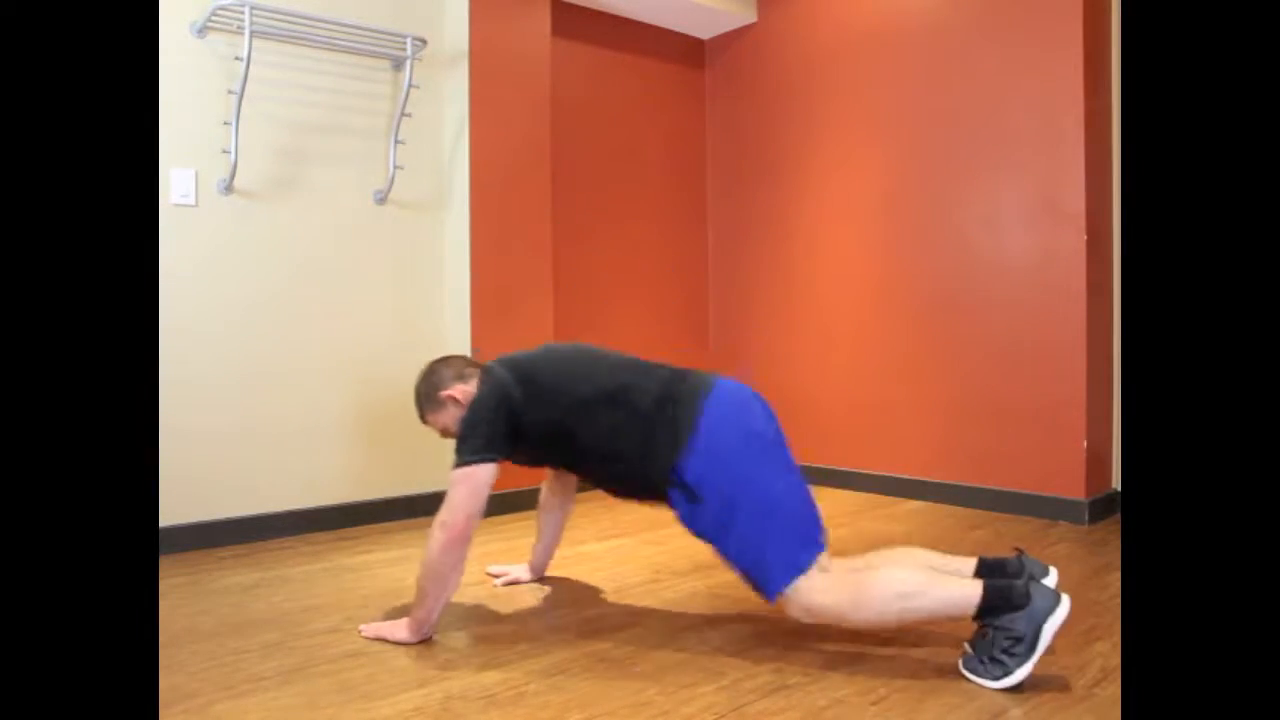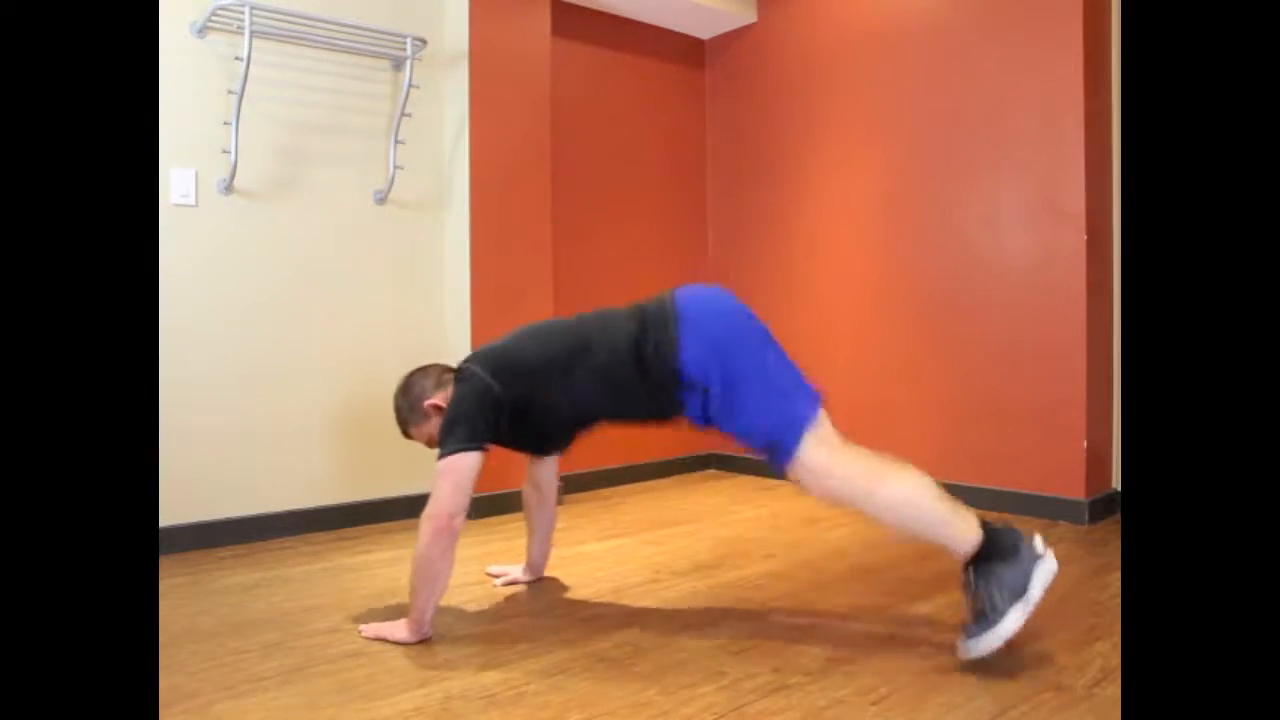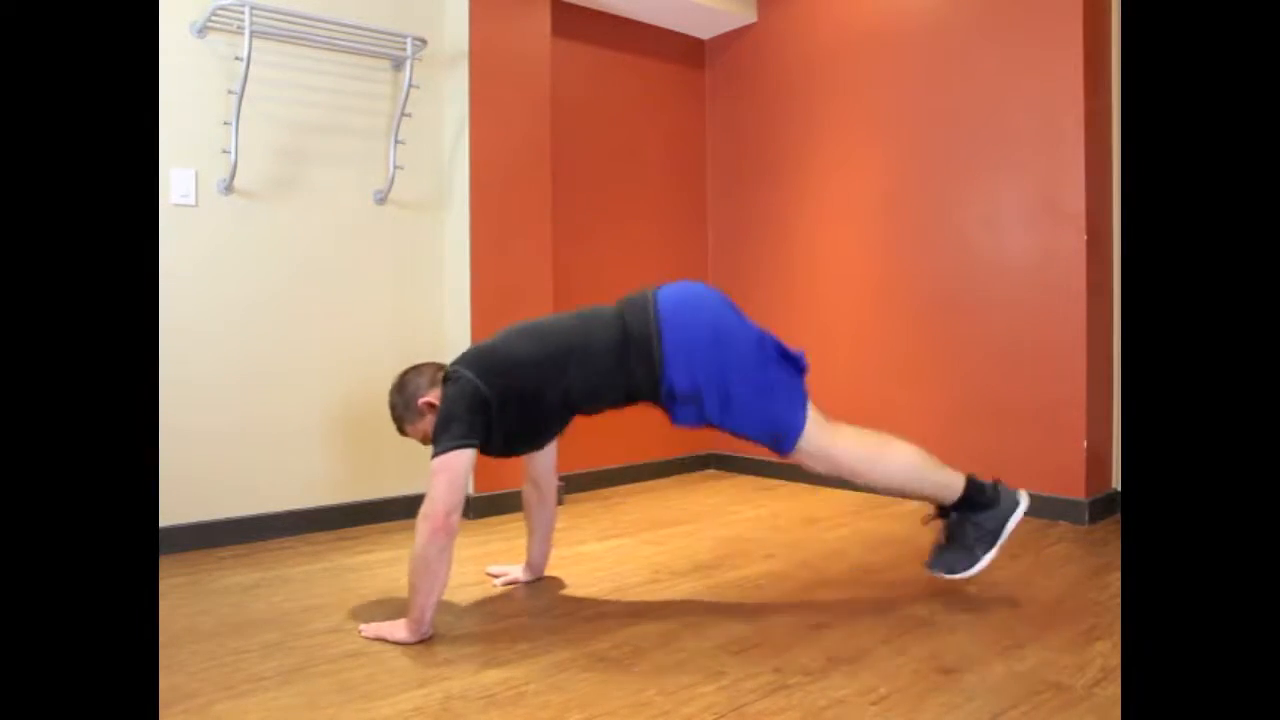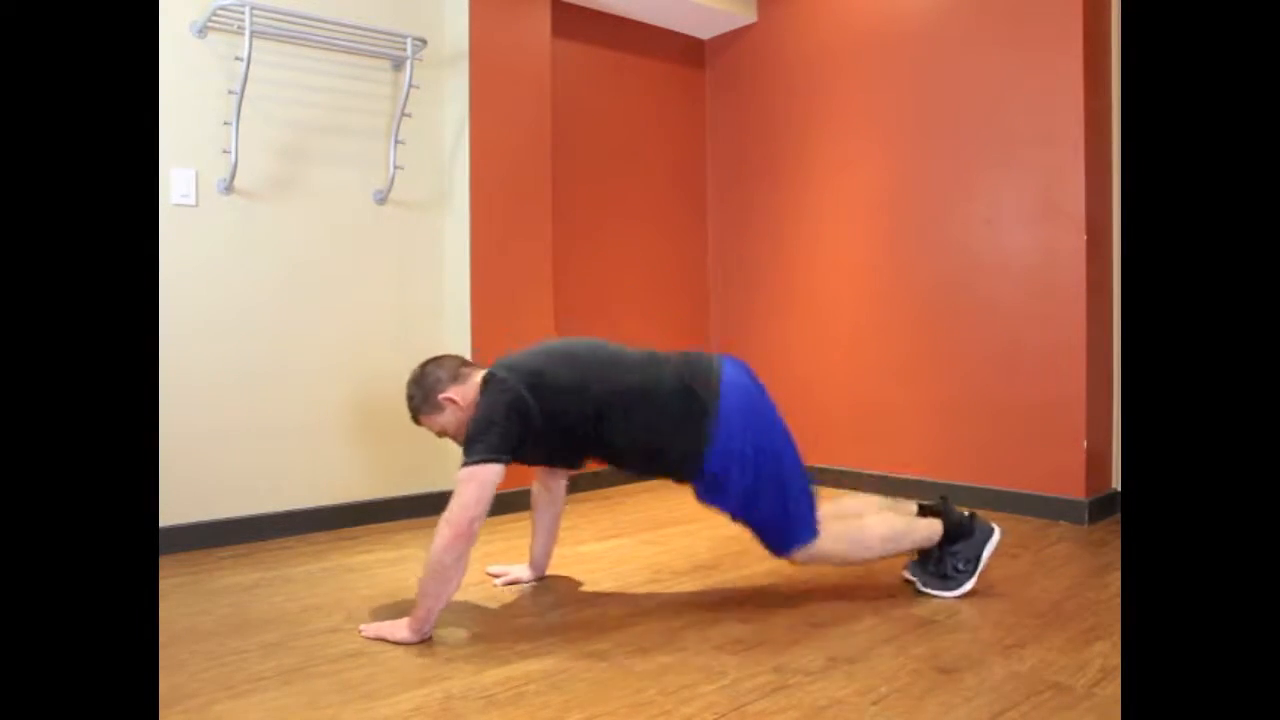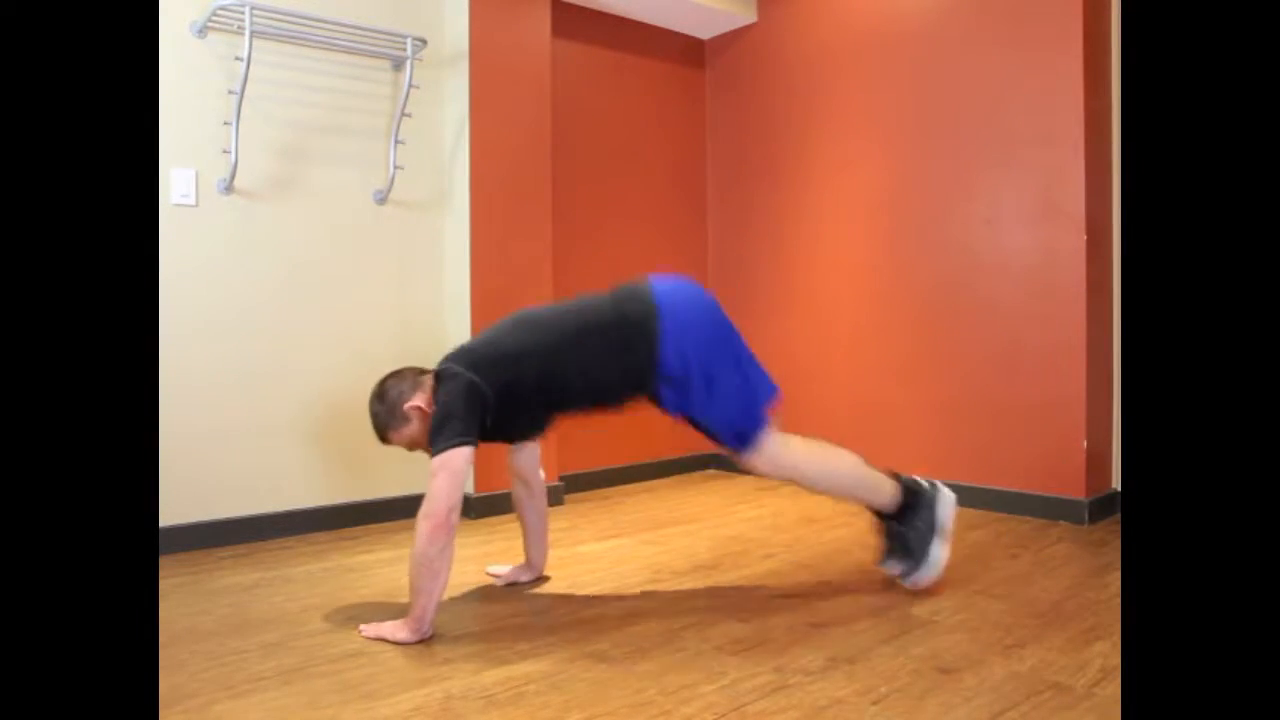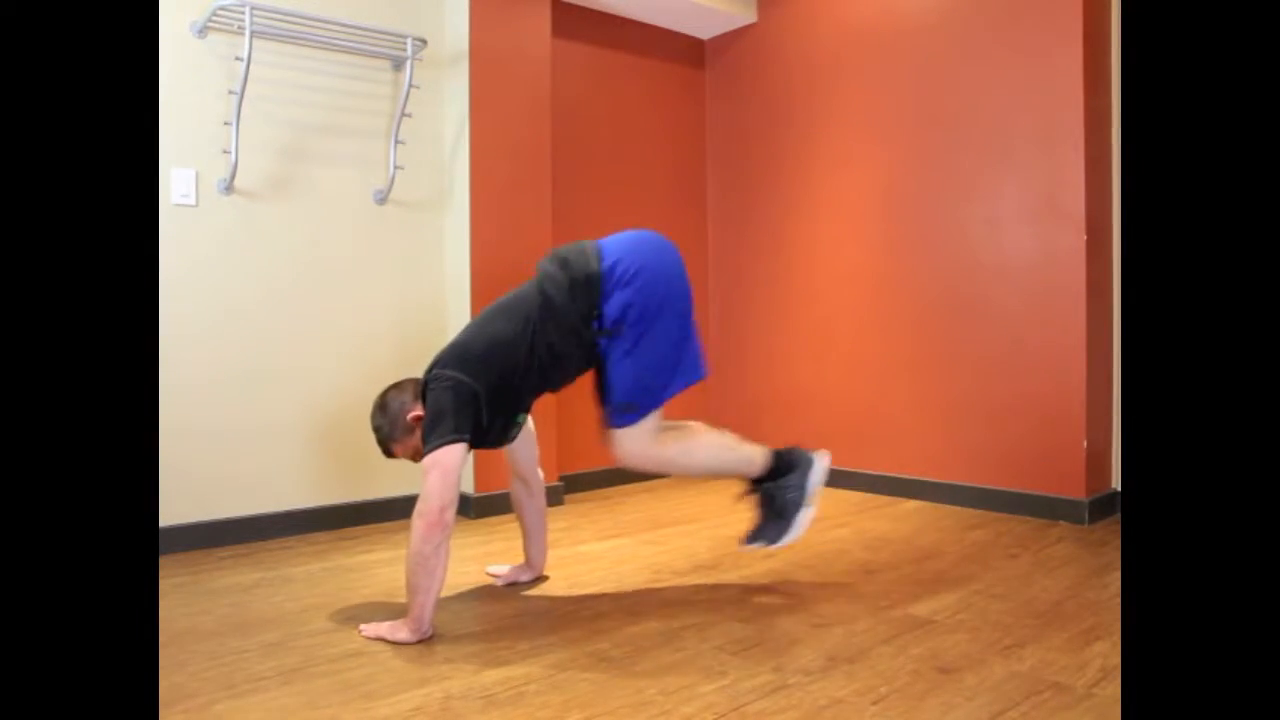
dt=0.2s
person 1, frame 1
left shoulder: (490, 401)
right shoulder: (524, 391)
left elbow: (455, 526)
right elbow: (562, 474)
left wrist: (418, 623)
right wrist: (536, 566)
left hip: (709, 444)
right hip: (722, 417)
left knee: (814, 594)
right knee: (819, 577)
left ankle: (1007, 598)
right ankle: (1004, 572)
person 1, frame 2
left shoulder: (474, 394)
right shoulder: (513, 389)
left elbow: (442, 516)
right elbow: (543, 475)
left wrist: (416, 622)
right wrist: (533, 568)
left hip: (696, 337)
right hip: (695, 330)
left knee: (822, 465)
right knee: (825, 466)
left ankle: (998, 552)
right ankle: (990, 542)
person 1, frame 3
left shoulder: (465, 394)
right shoulder: (504, 389)
left elbow: (439, 516)
right elbow: (541, 474)
left wrist: (416, 623)
right wrist: (533, 565)
left hip: (682, 335)
right hip: (683, 325)
left knee: (815, 446)
right knee: (813, 440)
left ankle: (978, 500)
right ankle: (966, 503)
person 1, frame 4
left shoulder: (498, 406)
right shoulder: (522, 391)
left elbow: (460, 526)
right elbow: (553, 475)
left wrist: (417, 624)
right wrist: (536, 566)
left hip: (723, 424)
right hip: (714, 394)
left knee: (806, 542)
right knee: (803, 522)
left ankle: (956, 532)
right ankle: (932, 516)
person 1, frame 5
left shoulder: (457, 394)
right shoulder: (490, 382)
left elbow: (439, 516)
right elbow: (527, 472)
left wrist: (416, 623)
right wrist: (533, 564)
left hip: (674, 329)
right hip: (668, 326)
left knee: (763, 452)
right knee: (762, 449)
left ankle: (911, 500)
right ankle: (899, 502)
person 1, frame 6
left shoulder: (449, 395)
right shoulder: (476, 386)
left elbow: (436, 512)
right elbow: (527, 471)
left wrist: (416, 623)
right wrist: (534, 564)
left hip: (634, 273)
right hip: (623, 275)
left knee: (631, 448)
right knee: (640, 438)
left ankle: (781, 469)
right ankle: (776, 479)
